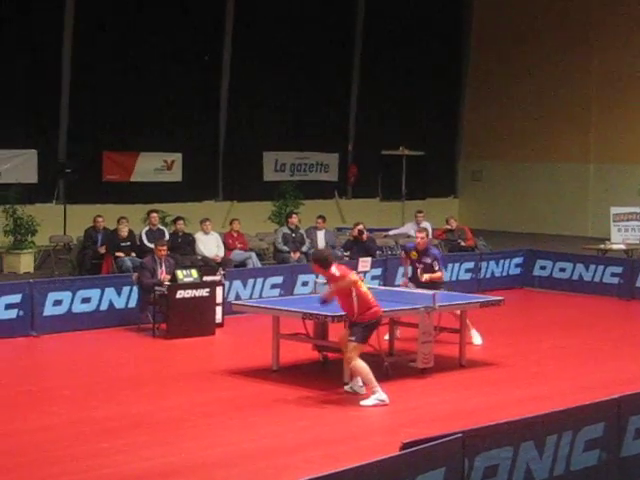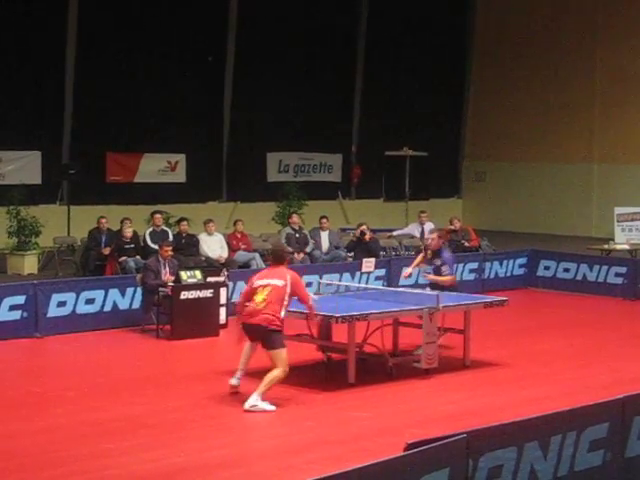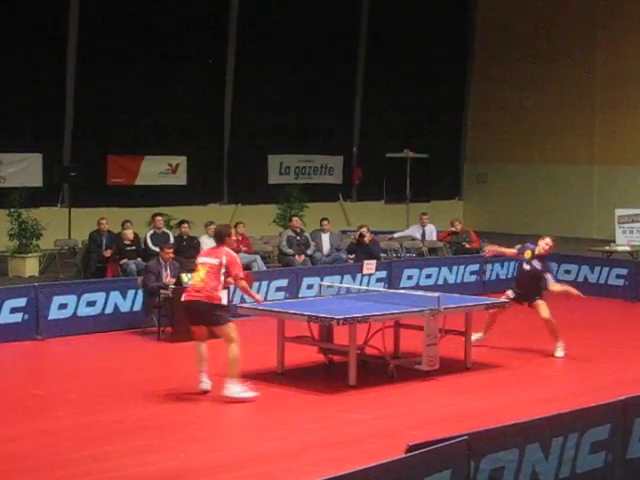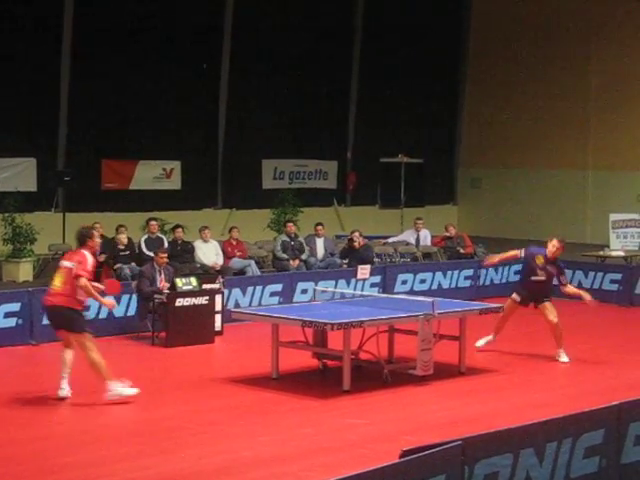
dt=1s
person 1, frame 1
left shoulder: (335, 271)
right shoulder: (335, 270)
left elbow: (354, 279)
left wrist: (333, 290)
left hip: (367, 316)
right hip: (362, 314)
left knee: (351, 357)
right knee: (344, 342)
left ankle: (379, 394)
right ankle: (356, 383)
person 1, frame 2
left shoulder: (257, 276)
right shoulder: (291, 276)
left elbow: (240, 303)
right elbow: (308, 303)
left wrist: (241, 323)
right wrist: (313, 316)
left hip: (249, 322)
right hip: (269, 325)
left knee: (252, 342)
right knee: (282, 369)
left ankle: (237, 378)
right ankle: (255, 399)
person 1, frame 3
left shoulder: (204, 253)
right shoulder: (230, 255)
right elbow: (240, 283)
right wrist: (254, 296)
left hip: (190, 300)
right hip: (208, 303)
left knee: (201, 339)
right knee: (232, 342)
left ankle: (204, 380)
right ankle: (232, 385)
person 1, frame 4
left shoulder: (69, 256)
right shoulder: (86, 258)
right elbow: (81, 283)
left wrist: (95, 285)
right wrist: (102, 300)
left hip: (51, 304)
right hip: (67, 307)
left knee: (68, 345)
right knee: (89, 349)
left ankle: (63, 386)
right ankle: (112, 386)
